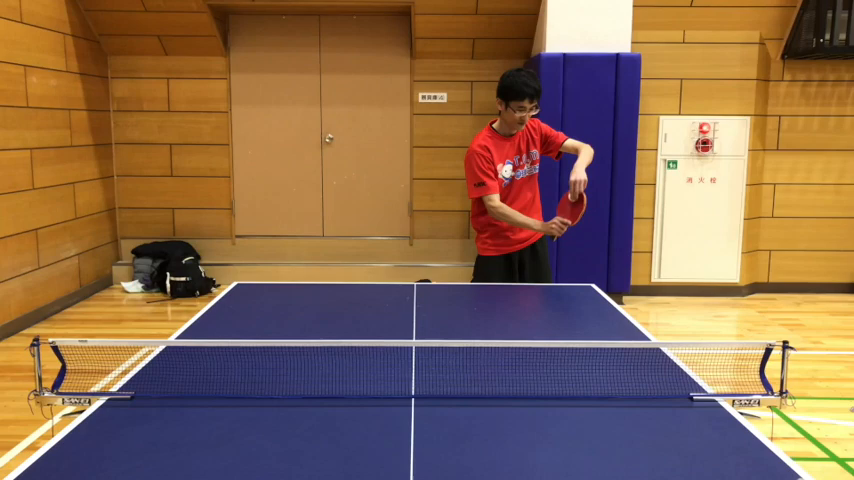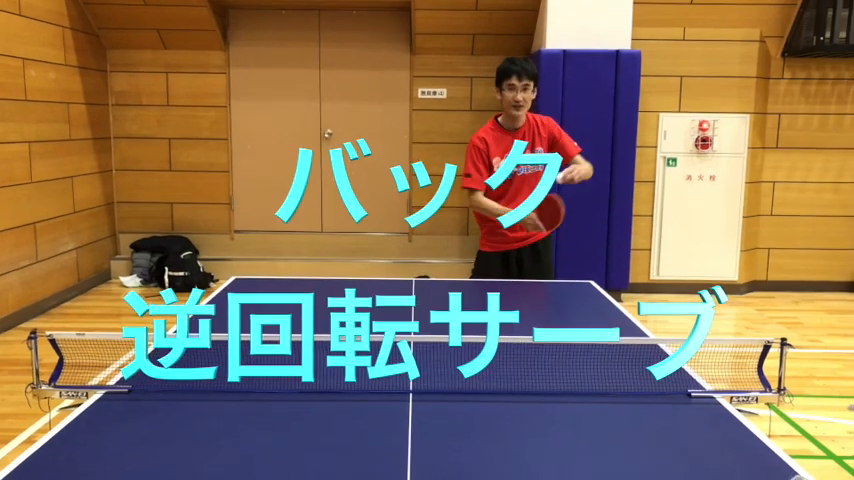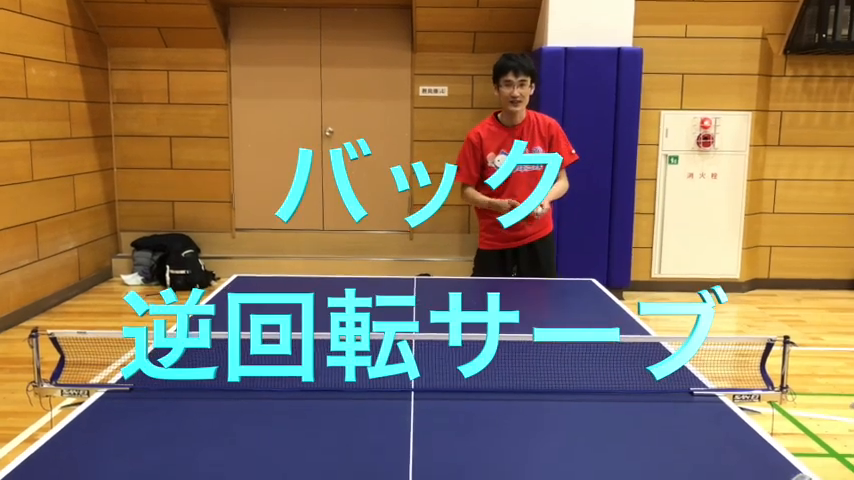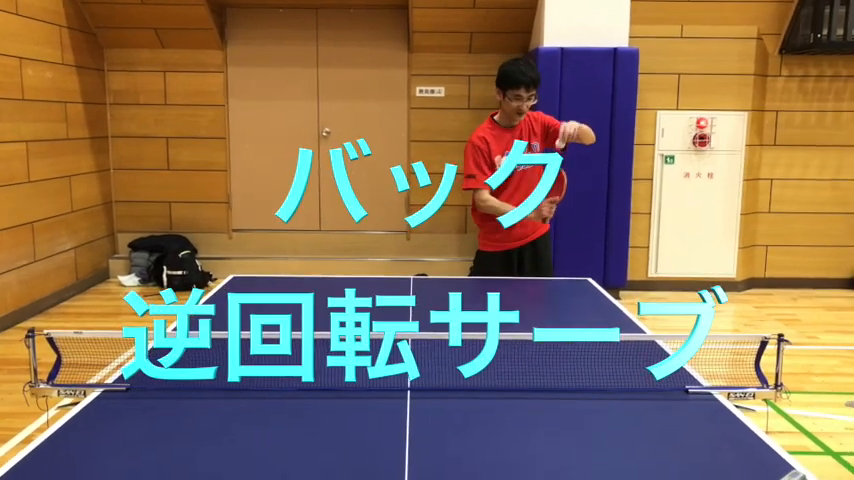
dt=0.7s
person 1, frame 1
left shoulder: (535, 130)
right shoulder: (481, 149)
left elbow: (585, 149)
right elbow: (493, 206)
left wrist: (579, 168)
right wrist: (541, 226)
left hip: (533, 241)
right hip: (495, 247)
person 1, frame 2
left shoulder: (545, 127)
right shoulder: (482, 141)
left elbow: (586, 168)
right elbow: (476, 199)
left wrist: (577, 171)
left hip: (537, 240)
right hip: (496, 243)
person 1, frame 3
left shoulder: (548, 128)
right shoulder: (479, 136)
left elbow: (562, 180)
right elbow: (467, 189)
left wrist: (547, 198)
right wrist: (498, 205)
left hip: (538, 236)
right hip: (494, 239)
person 1, frame 4
left shoulder: (538, 123)
right shoulder: (481, 140)
left elbow: (589, 139)
right elbow: (482, 200)
left wrist: (576, 128)
right wrist: (529, 213)
left hip: (537, 235)
right hip: (496, 242)
